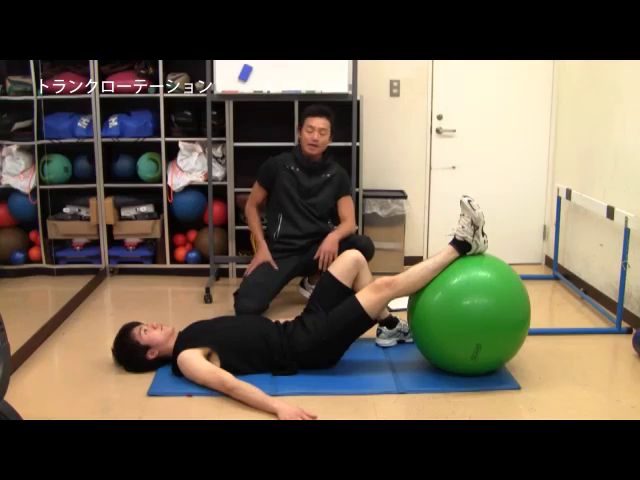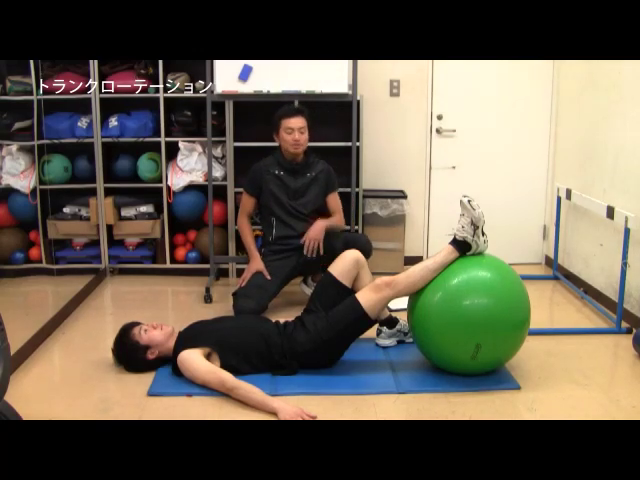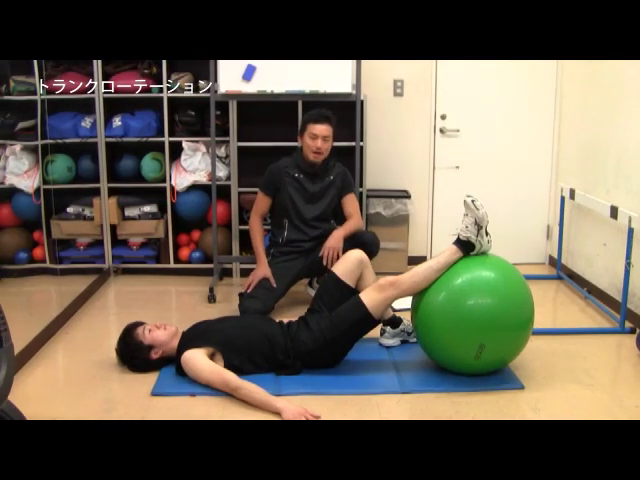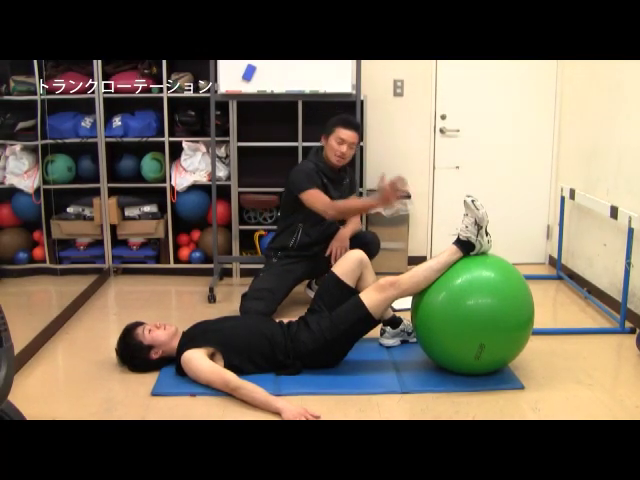
dt=1s
person 1, frame 1
left shoulder: (190, 333)
right shoulder: (186, 358)
right elbow: (228, 383)
right wrist: (277, 406)
left hip: (298, 327)
right hip: (305, 348)
left knee: (354, 257)
right knee: (384, 285)
right ankle: (461, 246)
person 1, frame 2
left shoulder: (189, 333)
right shoulder: (186, 358)
right elbow: (227, 382)
right wrist: (277, 406)
left hip: (297, 327)
right hip: (305, 348)
left knee: (354, 257)
right knee: (384, 286)
right ankle: (461, 245)
person 1, frame 3
left shoulder: (194, 333)
right shoulder: (190, 358)
right elbow: (231, 382)
right wrist: (281, 406)
left hip: (301, 327)
right hip: (309, 348)
left knee: (357, 257)
right knee: (388, 286)
right ankle: (465, 244)
person 1, frame 4
left shoulder: (194, 333)
right shoulder: (190, 359)
right elbow: (231, 383)
right wrist: (282, 406)
left hip: (302, 327)
right hip: (309, 348)
left knee: (358, 257)
right knee: (388, 285)
right ankle: (465, 244)
person 2, frame 1
left shoulder: (337, 175)
right shoulder: (277, 166)
left elbow: (349, 222)
right elbow: (252, 206)
left wrist: (334, 237)
right wrist: (262, 247)
left hip: (318, 248)
right hip: (280, 250)
left knee: (364, 246)
right knee: (246, 307)
left ankle: (314, 281)
person 2, frame 2
left shoulder: (323, 171)
right shoulder: (262, 171)
left elbow: (339, 219)
right elbow: (243, 217)
left wrist: (323, 224)
right wrist: (254, 257)
left hip: (314, 246)
right hip: (277, 252)
left knee: (361, 245)
right knee: (245, 308)
left ankle: (317, 279)
person 2, frame 3
left shoulder: (339, 174)
right shoulder: (279, 171)
left elbow: (356, 219)
right elbow: (256, 218)
left wrist: (338, 233)
right wrist: (261, 263)
left hip: (322, 248)
right hip: (285, 253)
left knee: (369, 241)
right knee: (251, 309)
person 2, frame 4
left shoulder: (346, 174)
right shoulder: (304, 173)
left elbow: (354, 218)
right elbow: (330, 210)
left wrist: (344, 233)
right wrist: (377, 200)
left hip: (324, 249)
right hip: (289, 254)
left knee: (370, 241)
right knee: (253, 312)
left ankle: (321, 283)
